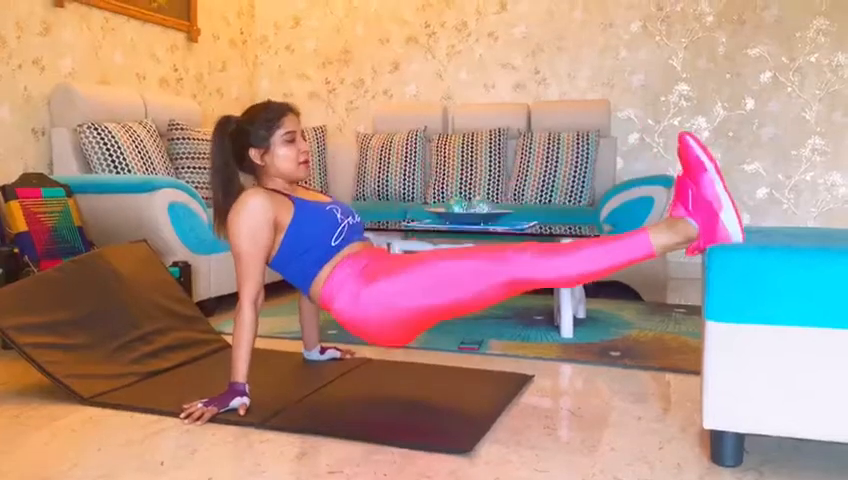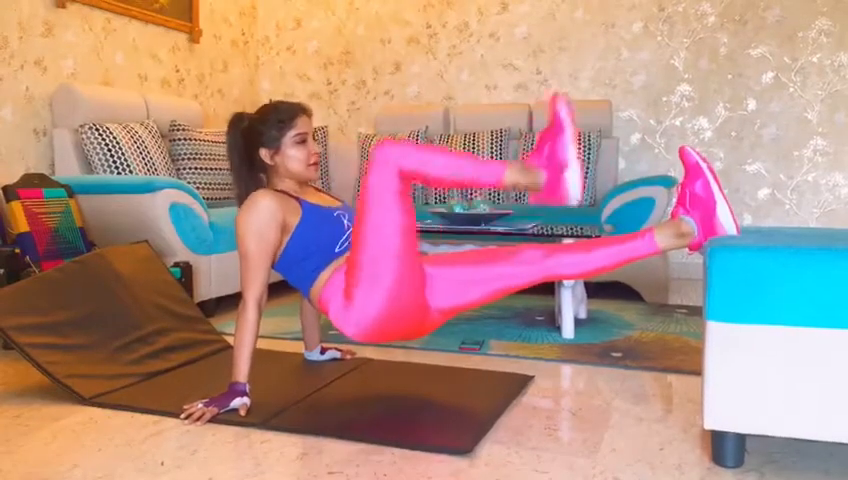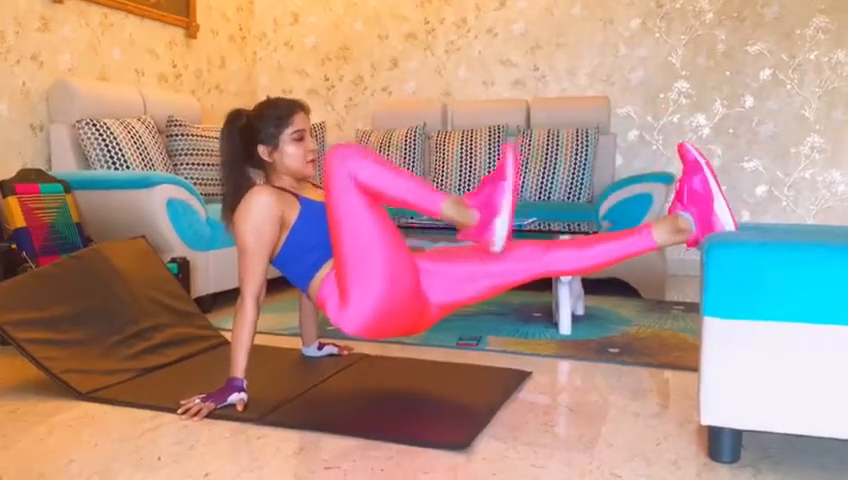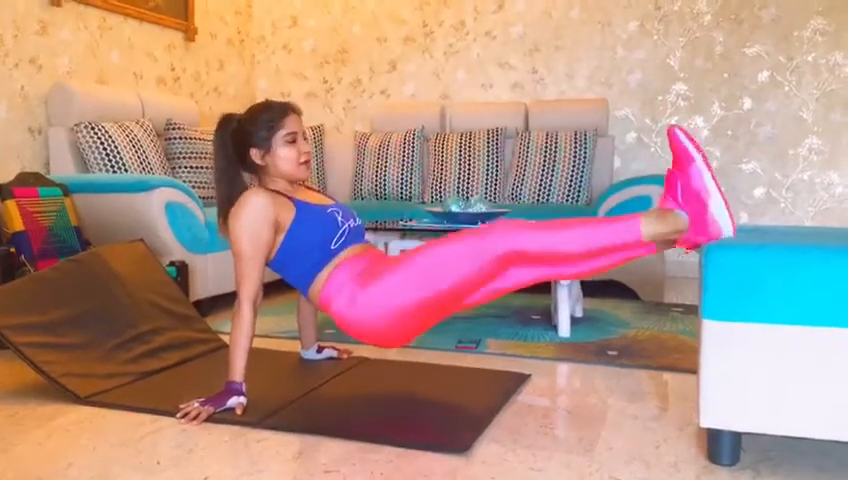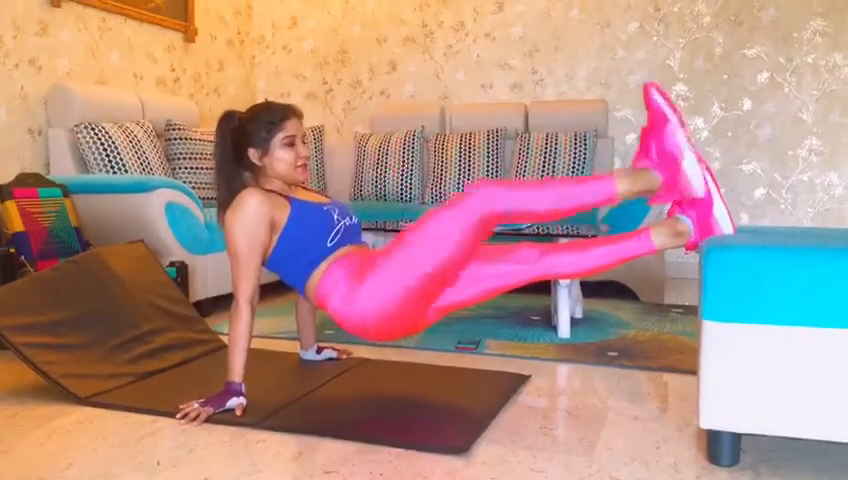
dt=1s
person 1, frame 1
left shoulder: (301, 194)
right shoulder: (255, 206)
right elbow: (249, 298)
left wrist: (313, 348)
right wrist: (236, 388)
left hip: (396, 287)
right hip: (374, 300)
left knee: (529, 258)
right knee: (522, 266)
left ankle: (683, 226)
right ankle: (687, 226)
person 1, frame 2
left shoulder: (311, 196)
right shoulder: (264, 207)
right elbow: (252, 298)
left wrist: (314, 349)
right wrist: (237, 388)
left hip: (405, 296)
right hip: (372, 305)
left knee: (538, 257)
right knee: (389, 153)
left ankle: (682, 229)
right ankle: (535, 175)
person 1, frame 3
left shoulder: (307, 193)
right shoulder: (262, 203)
right elbow: (250, 295)
left wrist: (312, 344)
right wrist: (234, 384)
left hip: (405, 289)
right hip: (371, 300)
left knee: (537, 255)
right knee: (347, 157)
left ankle: (680, 226)
right ankle: (471, 215)
person 1, frame 4
left shoulder: (303, 194)
right shoulder: (256, 206)
right elbow: (247, 299)
left wrist: (311, 348)
right wrist: (233, 387)
left hip: (401, 295)
right hip: (374, 303)
left knee: (532, 257)
right knee: (508, 240)
left ankle: (678, 227)
right ankle: (679, 219)
person 1, frame 5
left shoulder: (301, 195)
right shoulder: (252, 206)
right elbow: (244, 300)
left wrist: (310, 348)
right wrist: (232, 389)
left hip: (397, 296)
right hip: (372, 301)
left knee: (536, 257)
right knee: (482, 197)
left ankle: (679, 229)
right ankle: (649, 176)
